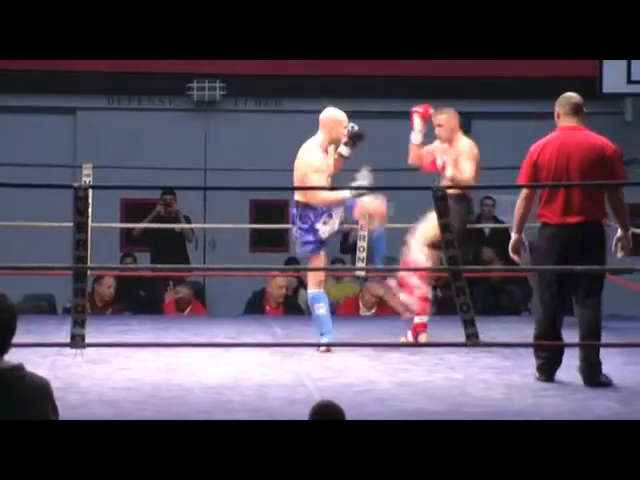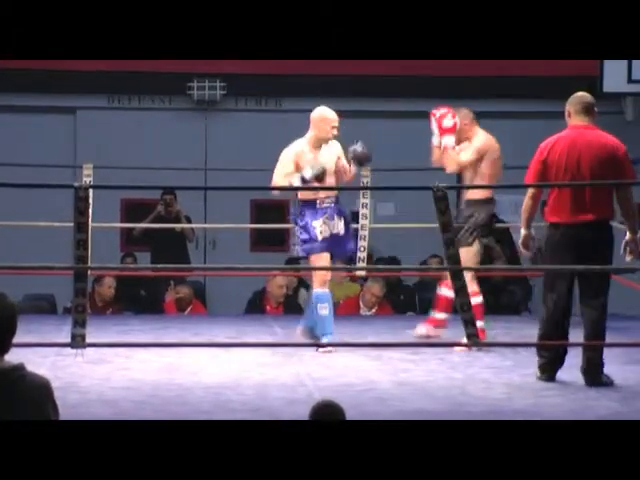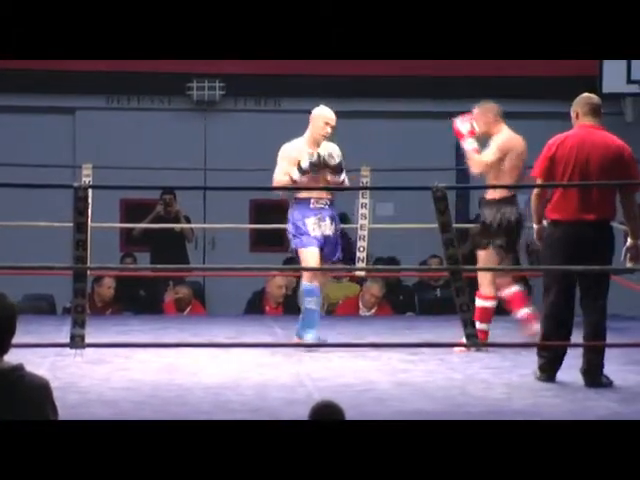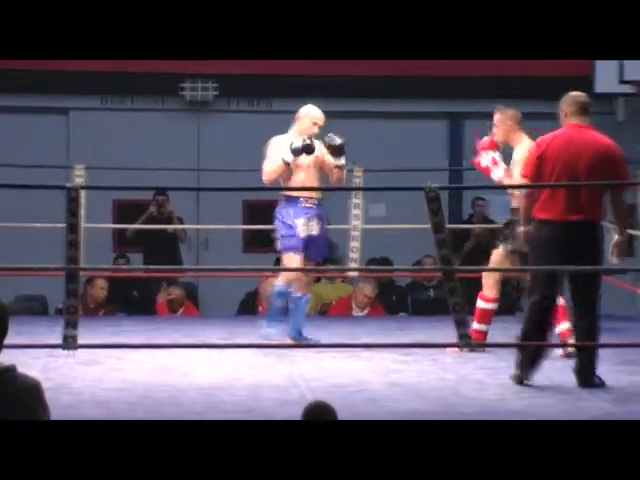
dt=0.2s
person 1, frame 1
left shoulder: (540, 148)
right shoulder: (604, 147)
left elbow: (526, 195)
right elbow: (615, 195)
left wrist: (516, 233)
right wrist: (624, 230)
left hip: (552, 233)
right hip: (589, 233)
left knee: (550, 304)
right knee: (589, 303)
left ankle: (545, 367)
right ankle: (591, 370)
person 1, frame 2
left shoulder: (550, 145)
right shoulder: (614, 147)
left elbow: (532, 193)
left wrist: (525, 229)
left hip: (560, 232)
right hip: (597, 232)
left knee: (555, 302)
right knee: (594, 302)
left ankle: (547, 367)
right ankle: (593, 370)
person 1, frame 3
left shoulder: (557, 144)
left elbow: (538, 191)
left wrist: (538, 224)
left hip: (560, 230)
right hip: (598, 232)
left knee: (555, 301)
right knee: (594, 304)
left ankle: (547, 366)
right ankle: (593, 372)
person 1, frame 4
left shoulder: (545, 144)
right shoulder: (608, 148)
left elbow: (528, 191)
right elbow: (617, 197)
left wrist: (526, 224)
right wrist: (621, 234)
left hip: (547, 230)
right hip: (586, 232)
left knee: (539, 298)
right knee: (586, 304)
left ankle: (525, 364)
right ankle: (586, 372)
person 2, frame 1
left shoulder: (466, 147)
right shoulder: (442, 145)
left elbow: (467, 179)
right elbow: (414, 160)
left wrist: (446, 169)
right wrist: (417, 129)
left hip: (455, 207)
left knee: (416, 241)
right knee: (423, 270)
left ankle: (409, 295)
right ankle: (418, 331)
person 2, frame 2
left shoulder: (482, 142)
right shoulder: (472, 143)
left elbow: (451, 166)
right elbow: (437, 161)
left wrist: (447, 137)
right wrist: (441, 136)
left hip: (477, 211)
right hip: (474, 210)
left knee: (467, 274)
left ankle: (477, 334)
right ankle: (435, 323)
person 2, frame 3
left shoulder: (501, 140)
right shoulder: (517, 141)
left elbow: (477, 167)
right elbow: (482, 166)
left wrist: (467, 140)
right wrist: (471, 140)
left hip: (497, 212)
right hip: (509, 211)
left knee: (485, 278)
right knee: (502, 277)
left ankle: (478, 336)
right ankle: (531, 323)
person 2, frame 4
left shoulder: (522, 151)
right shoulder: (531, 148)
left elbow: (518, 189)
left wrist: (493, 169)
right wrist: (495, 160)
left hip: (523, 220)
left knee: (491, 277)
left ankle: (476, 337)
right ankle: (567, 339)
person 3, frame 1
left shoulder: (326, 146)
right shoulder: (312, 156)
right elbow: (317, 198)
left wrist: (343, 147)
right wrist: (351, 191)
left hip: (328, 207)
right hip: (308, 215)
left knee: (378, 209)
right knee: (316, 279)
right ankle: (326, 336)
person 3, frame 2
left shoulder: (334, 148)
right shoulder: (294, 151)
left elbow: (349, 179)
right elbow: (276, 186)
left wrist: (356, 163)
right wrist: (304, 180)
left hip: (333, 210)
right hip: (310, 214)
left knee: (335, 275)
right knee: (321, 276)
left ankle: (309, 326)
right ankle: (326, 337)
person 3, frame 3
left shoulder: (332, 150)
right shoulder: (291, 149)
left elbow: (344, 186)
right elbow: (278, 185)
left wrist: (338, 174)
right wrist: (302, 169)
left hip: (327, 212)
right hip: (303, 212)
left knee: (319, 274)
right knee: (311, 267)
left ankle: (304, 331)
right ankle: (310, 329)
person 3, frame 4
left shoulder: (319, 146)
right shoulder: (279, 143)
left elbow: (338, 180)
right elbow: (268, 177)
left wrist: (338, 156)
right wrist: (291, 153)
left hip: (314, 211)
right hip: (291, 210)
left knee: (305, 278)
right knee: (292, 271)
left ankle: (295, 332)
right ankle: (271, 323)
